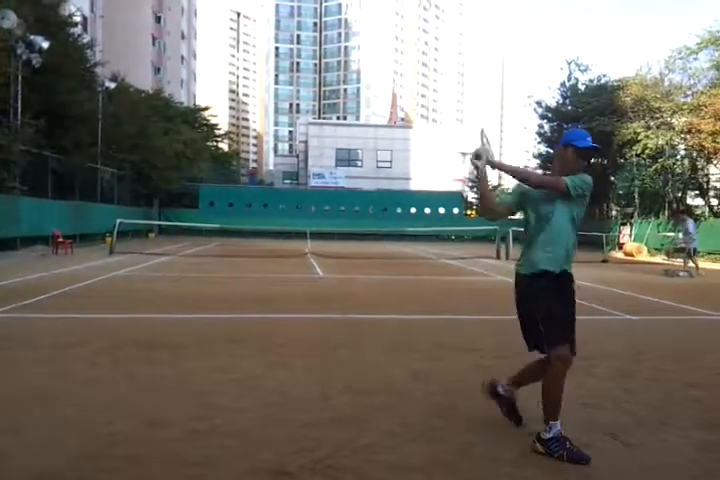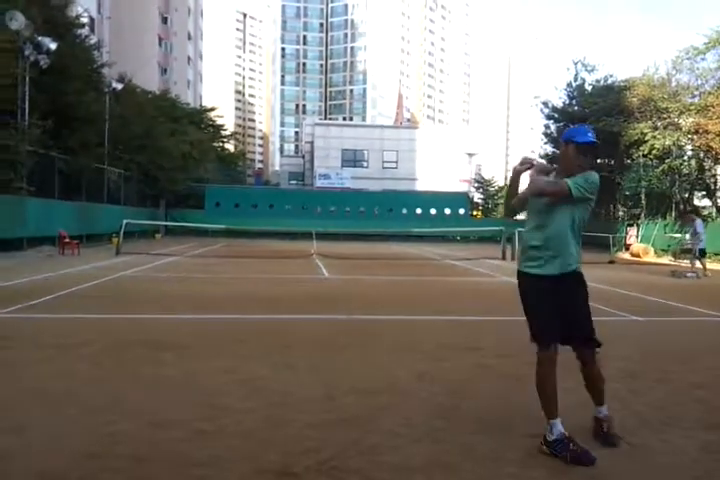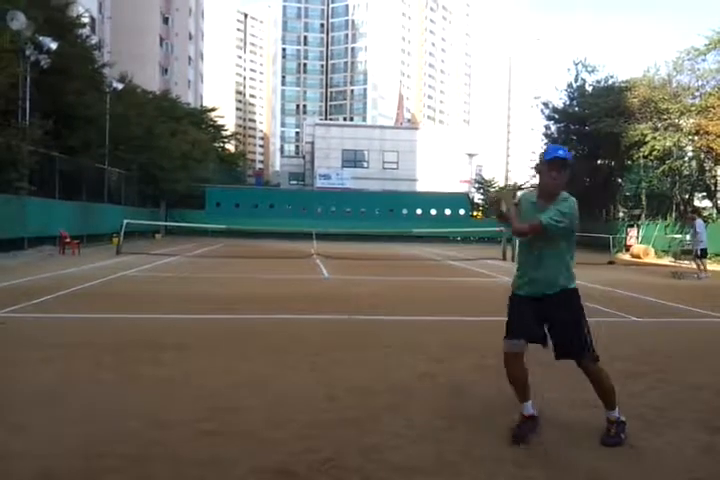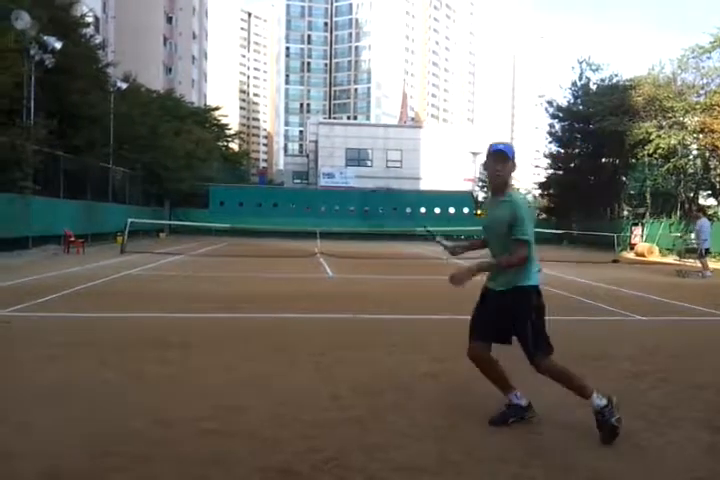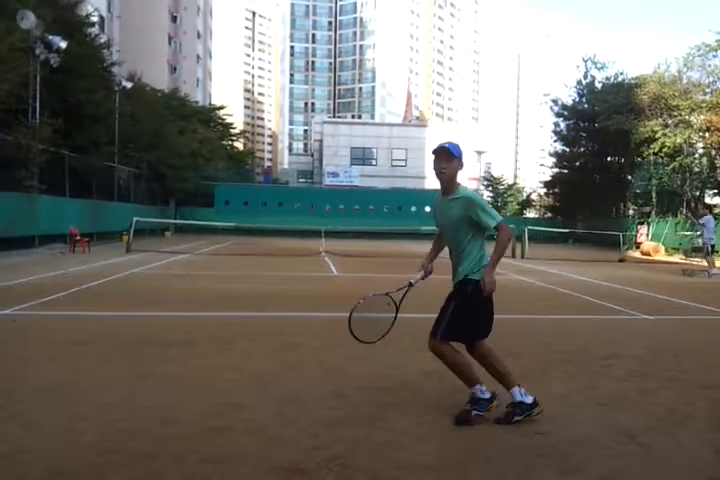
dt=0.2s
person 1, frame 1
left shoulder: (583, 183)
right shoulder: (527, 189)
left elbow: (541, 182)
right elbow: (492, 212)
left wrist: (499, 164)
right wrist: (481, 171)
left hip: (561, 277)
right hip: (533, 279)
left knee: (557, 357)
right knee: (560, 355)
left ankle: (505, 388)
right ankle: (550, 435)
person 1, frame 2
left shoulder: (589, 181)
right shoulder: (545, 178)
left elbow: (543, 188)
right elbow: (511, 209)
left wrist: (538, 170)
right wrist: (517, 173)
left hip: (568, 275)
right hip: (533, 275)
left knee: (587, 353)
right knee: (547, 352)
left ankle: (602, 416)
right ankle: (554, 435)
person 1, frame 3
left shoulder: (567, 206)
right shoulder: (526, 200)
left elbow: (522, 230)
left wrist: (508, 210)
right wrist: (509, 208)
left hip: (560, 292)
right hip: (525, 292)
left knee: (588, 363)
right knee: (512, 353)
left ankle: (615, 418)
right ankle: (528, 414)
person 1, frame 4
left shoulder: (517, 204)
right shoulder: (490, 201)
left elbow: (522, 255)
left wrist: (474, 270)
right wrist: (465, 247)
left hip: (522, 289)
right hip: (496, 287)
left knee: (542, 362)
right knee: (477, 351)
left ankle: (602, 406)
right ankle: (518, 402)
person 1, frame 5
left shoulder: (470, 199)
right shoulder: (440, 202)
left elbow: (505, 232)
left wrist: (490, 270)
right wrist: (429, 259)
left hip: (474, 281)
right hip: (462, 280)
left knee: (438, 343)
right knee: (476, 345)
left ankle: (481, 394)
right ankle: (522, 399)
